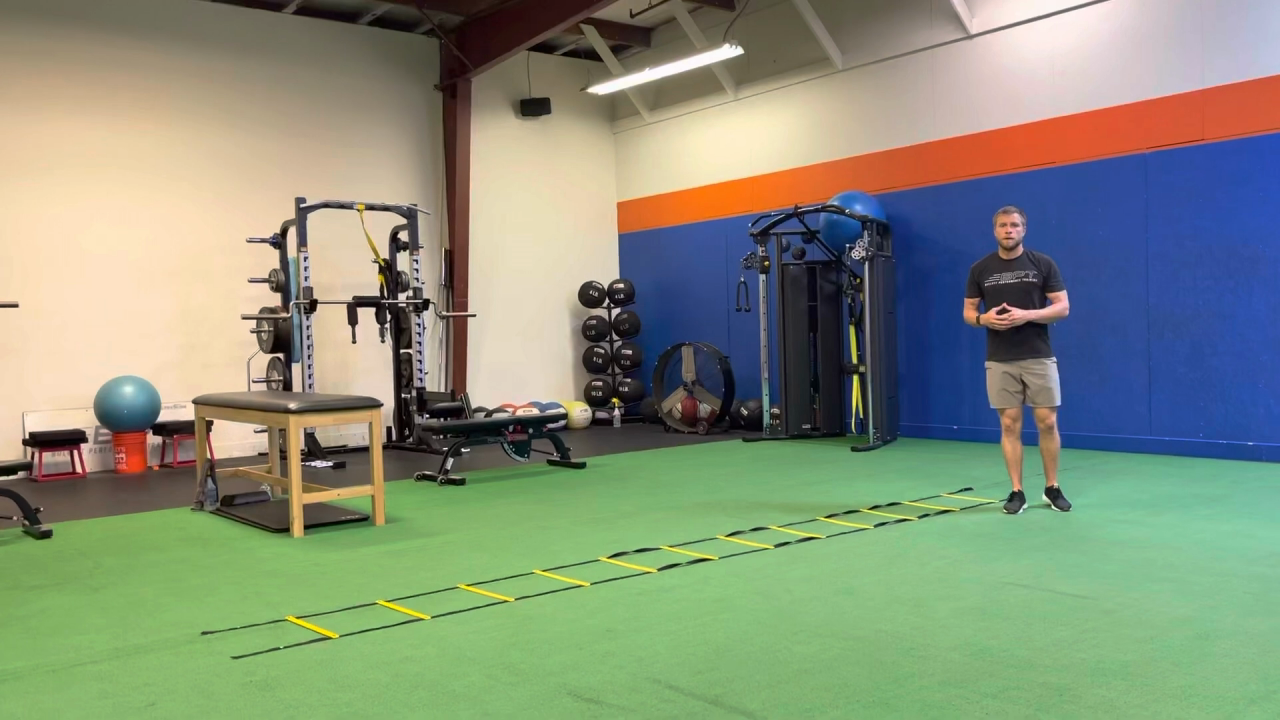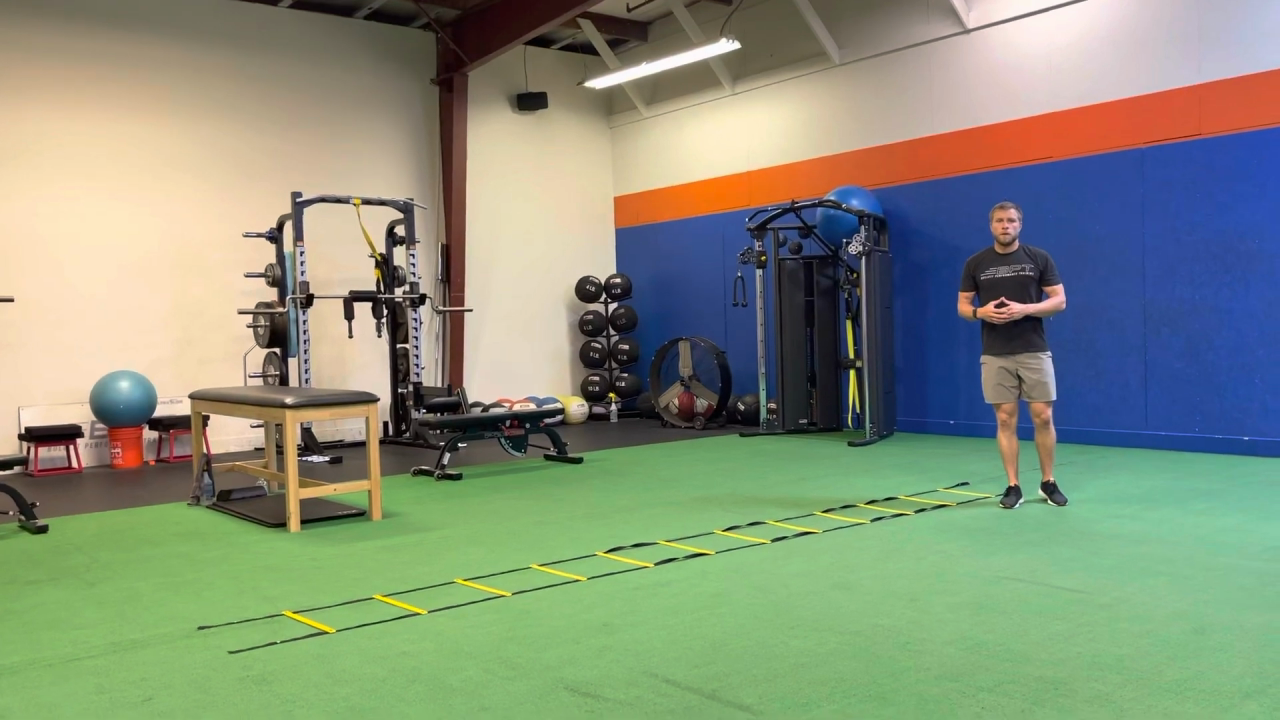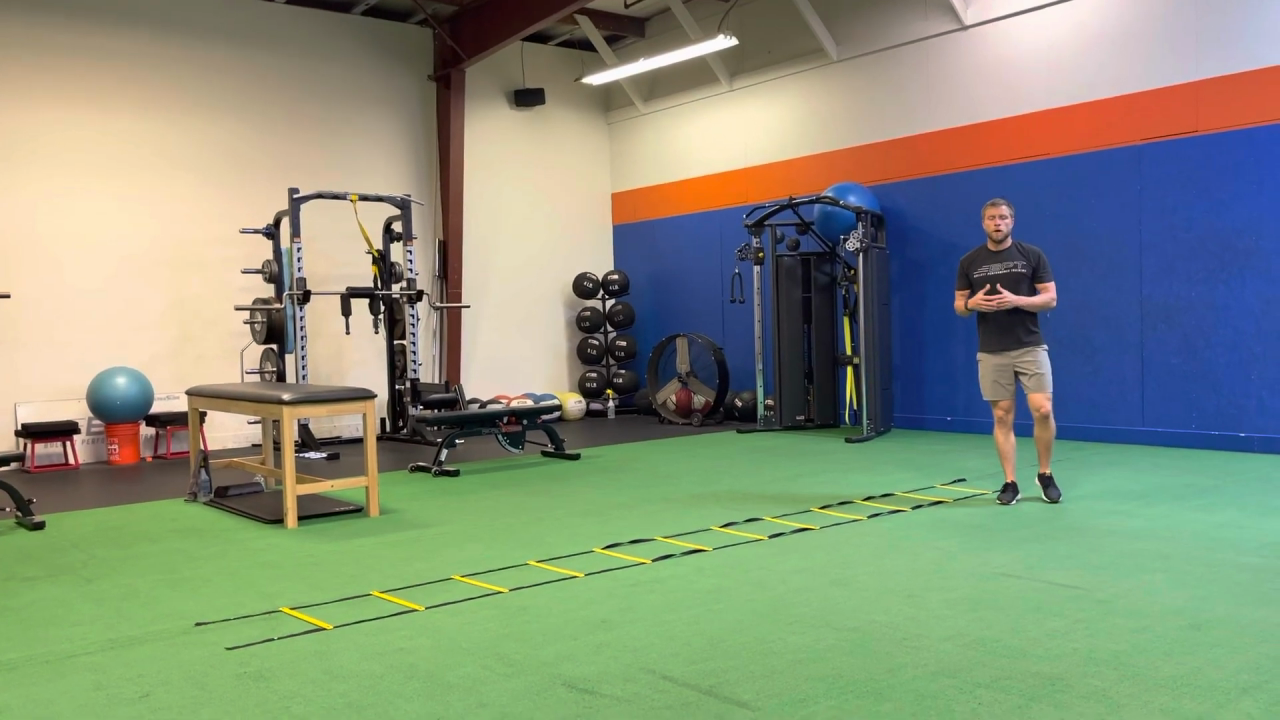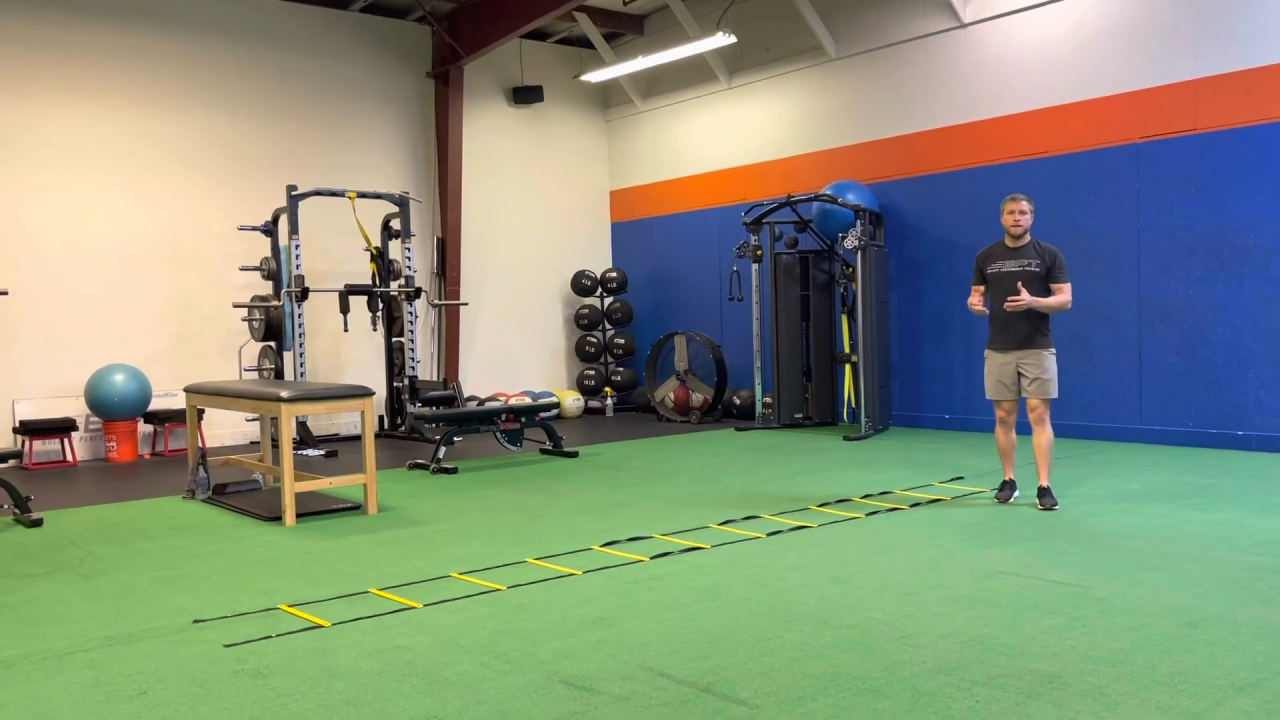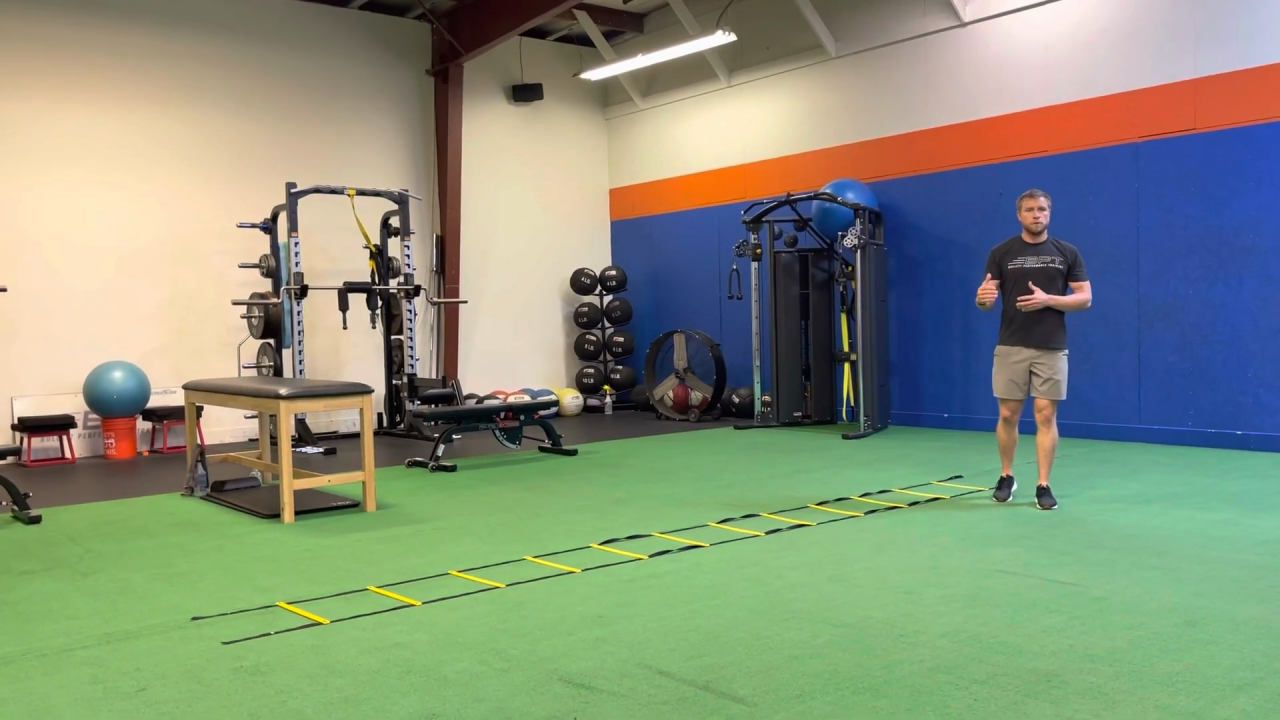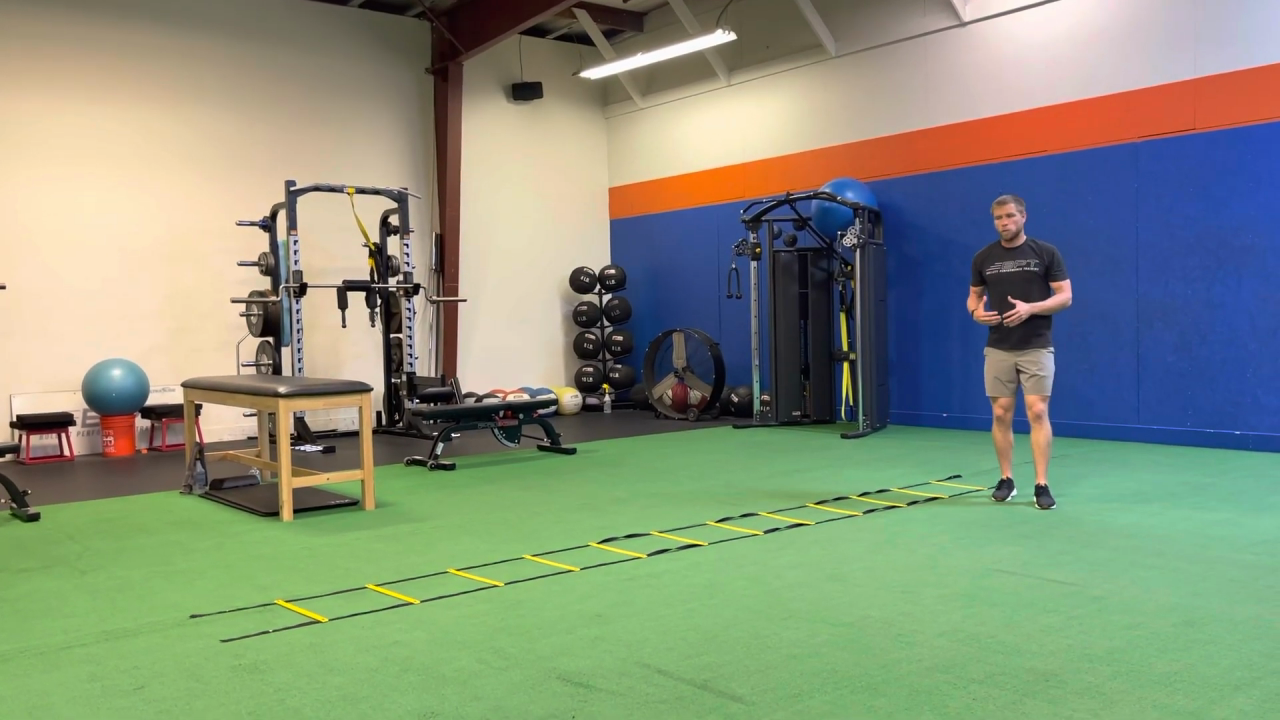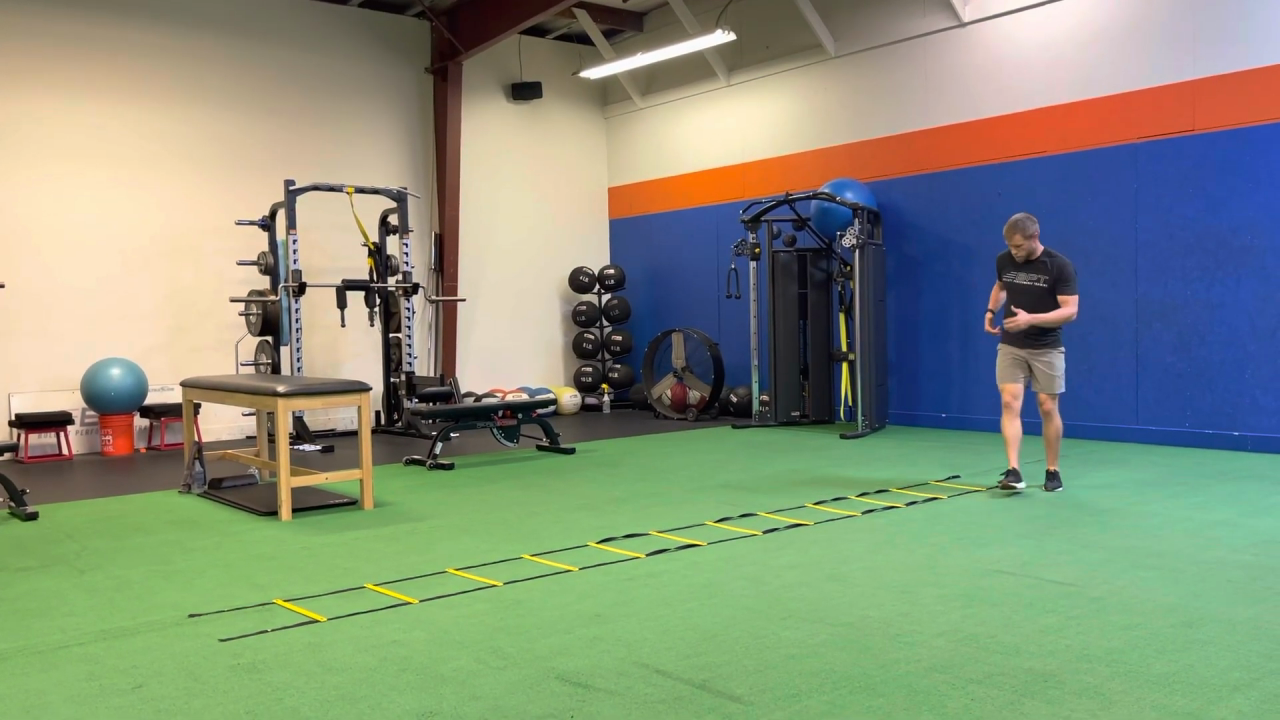
dt=0.7s
person 1, frame 1
left shoulder: (1043, 264)
right shoulder: (980, 269)
left elbow: (1062, 307)
right elbow: (968, 311)
left wrist: (1027, 315)
right wrist: (983, 319)
left hip: (1039, 357)
right hip: (1000, 361)
left knee: (1047, 423)
right knee: (1010, 425)
left ankle: (1052, 488)
right ankle: (1017, 491)
person 1, frame 2
left shoulder: (1039, 258)
right shoulder: (976, 263)
left elbow: (1059, 300)
right elbow: (962, 305)
left wrist: (1025, 309)
right wrist: (981, 312)
left hip: (1034, 352)
right hip: (995, 355)
left knee: (1043, 417)
right knee: (1006, 419)
left ankle: (1048, 483)
right ankle: (1013, 486)
person 1, frame 3
left shoulder: (1032, 255)
right shoulder: (969, 261)
left elbow: (1050, 299)
right elbow: (959, 306)
left wrist: (1015, 300)
right wrist: (972, 305)
left hip: (1031, 347)
right hip: (991, 352)
left knee: (1043, 410)
right knee: (1003, 417)
left ankle: (1045, 475)
right ankle: (1010, 482)
person 1, frame 4
left shoulder: (1049, 254)
right shoulder: (986, 256)
left elbow: (1065, 300)
right elbow: (976, 296)
left wrist: (1032, 301)
right wrist: (974, 303)
left hip: (1038, 349)
right hip: (998, 350)
left knee: (1040, 416)
right knee: (1004, 417)
left ankle: (1044, 485)
right ankle: (1008, 480)
person 1, frame 5
left shoulder: (1068, 253)
right shoulder: (1001, 252)
left elbow: (1085, 298)
right elbow: (987, 299)
left wrist: (1048, 299)
right wrist: (982, 297)
left hip: (1052, 348)
right hip: (1010, 347)
left knee: (1046, 416)
right knee: (1008, 415)
left ankle: (1043, 485)
right ankle: (1006, 477)
person 1, frame 6
left shoulder: (1046, 253)
right shoulder: (983, 257)
left elbow: (1065, 296)
right elbow: (974, 296)
left wrist: (1030, 308)
right wrist: (976, 312)
left hip: (1037, 348)
right hip: (998, 349)
left knee: (1038, 413)
right knee: (1001, 414)
left ankle: (1041, 484)
right ankle: (1006, 479)
person 1, frame 7
left shoulder: (1060, 266)
right shoulder: (1003, 260)
left elbow: (1070, 310)
left wrist: (1031, 319)
right wrist: (991, 311)
left hip: (1047, 348)
right hip: (1011, 346)
left knee: (1048, 408)
right knee: (1010, 404)
left ankle: (1052, 470)
right ankle: (1013, 470)
